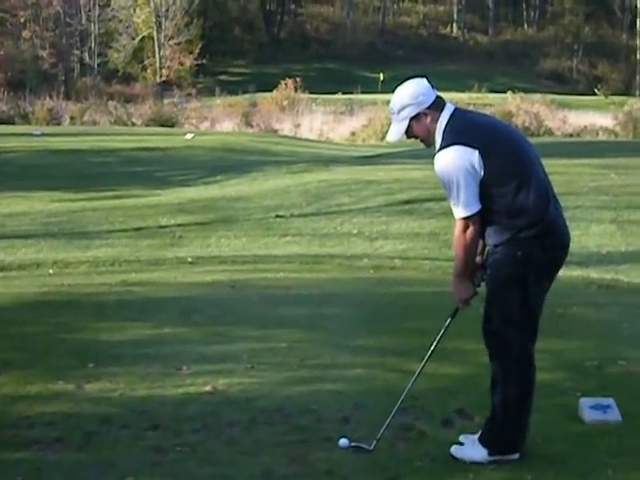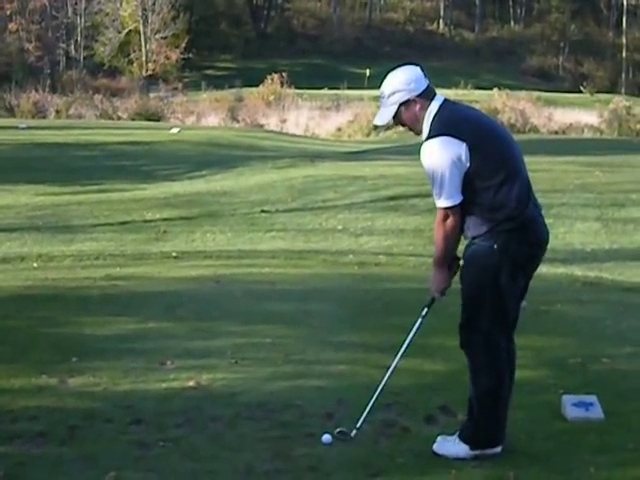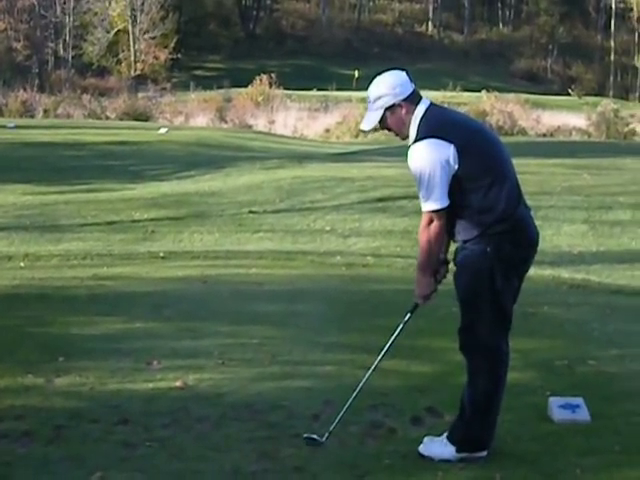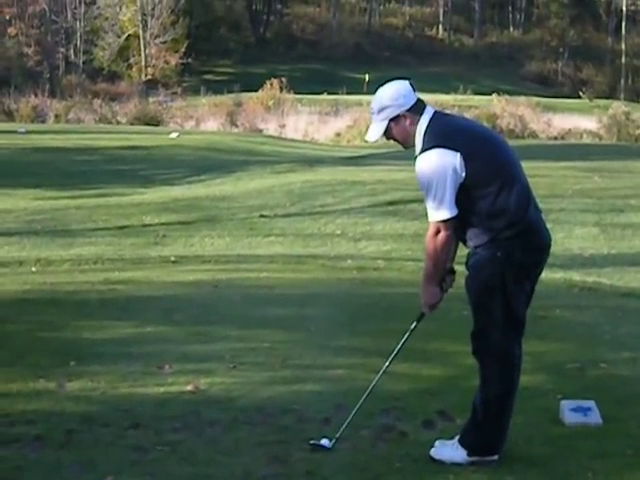
dt=0.5s
person 1, frame 1
left shoulder: (452, 153)
right shoulder: (475, 124)
left elbow: (468, 225)
left wrist: (462, 277)
right wrist: (481, 255)
left hip: (525, 245)
right hip: (544, 235)
left knee: (509, 343)
right knee: (506, 337)
left ankle: (503, 442)
right ankle: (503, 430)
person 1, frame 2
left shoulder: (439, 143)
right shoulder: (461, 117)
left elbow: (448, 216)
left wrist: (440, 267)
right wrist: (452, 257)
left hip: (503, 241)
right hip: (518, 233)
left knee: (480, 337)
right knee: (494, 336)
left ankle: (482, 437)
right ankle: (485, 428)
person 1, frame 3
left shoulder: (426, 145)
right shoulder: (446, 122)
left elbow: (434, 220)
left wrist: (424, 273)
right wrist: (441, 258)
left hip: (494, 244)
right hip: (506, 236)
left knee: (481, 342)
right knee: (484, 340)
left ankle: (470, 440)
right ankle: (473, 430)
person 1, frame 4
left shoulder: (433, 155)
right shoulder: (453, 128)
left elbow: (440, 230)
left wrist: (430, 283)
right wrist: (446, 267)
left hip: (506, 248)
right hip: (520, 239)
left knee: (494, 346)
right knee: (498, 344)
left ankle: (481, 444)
right ankle: (484, 434)
